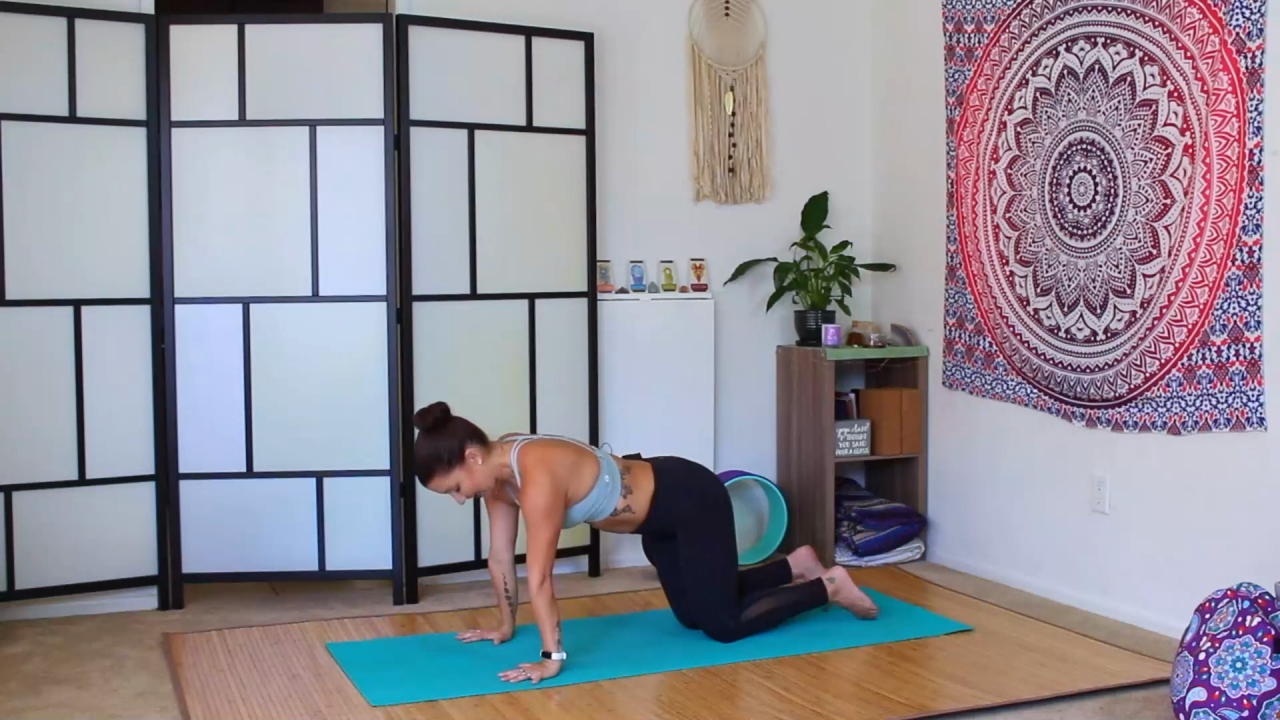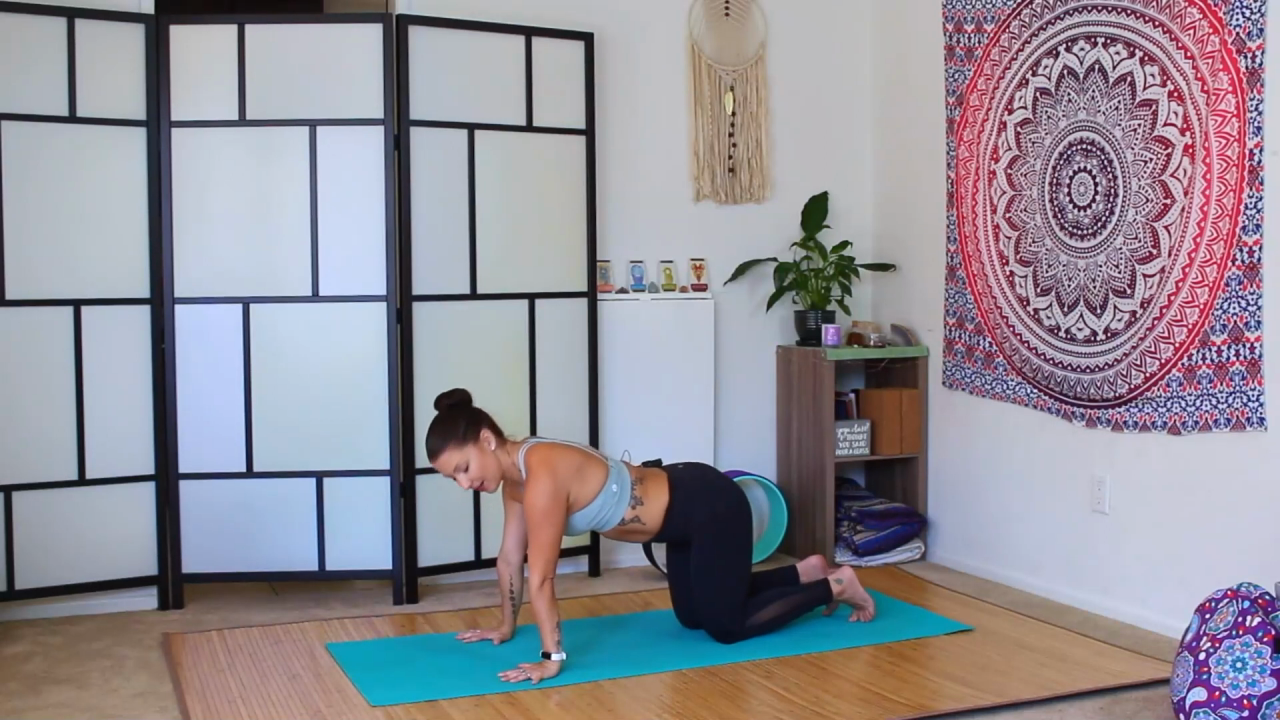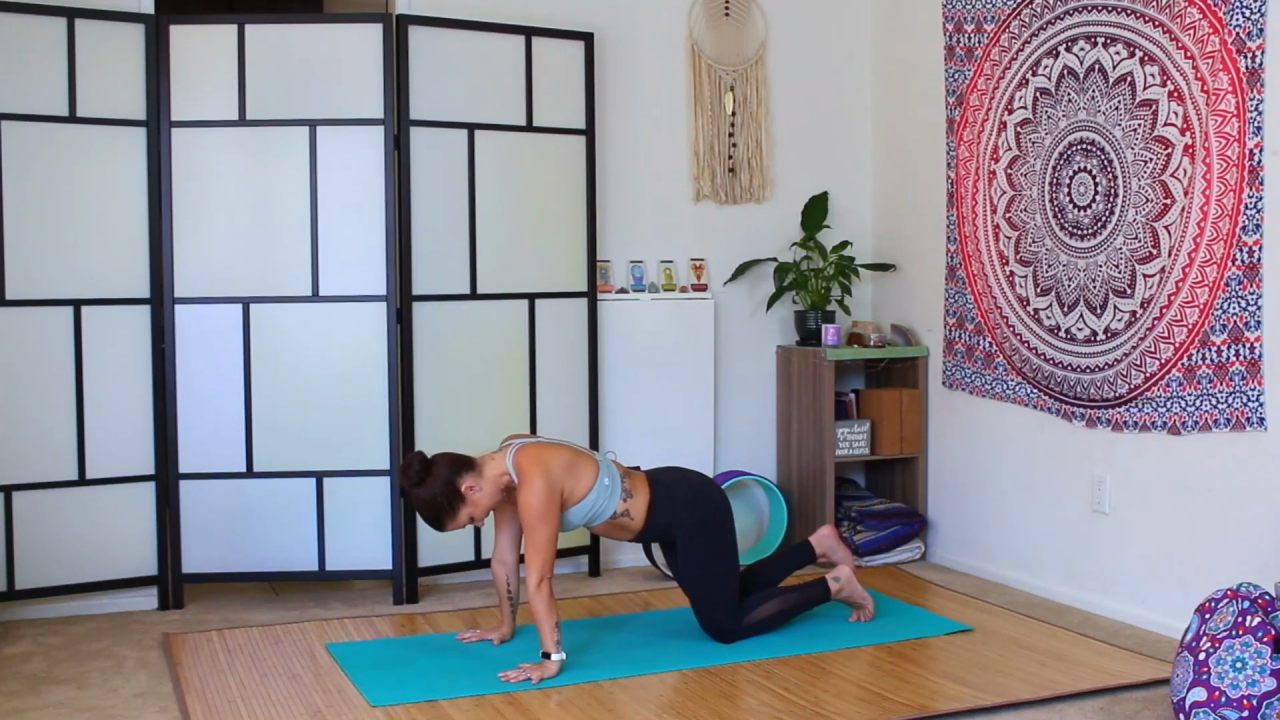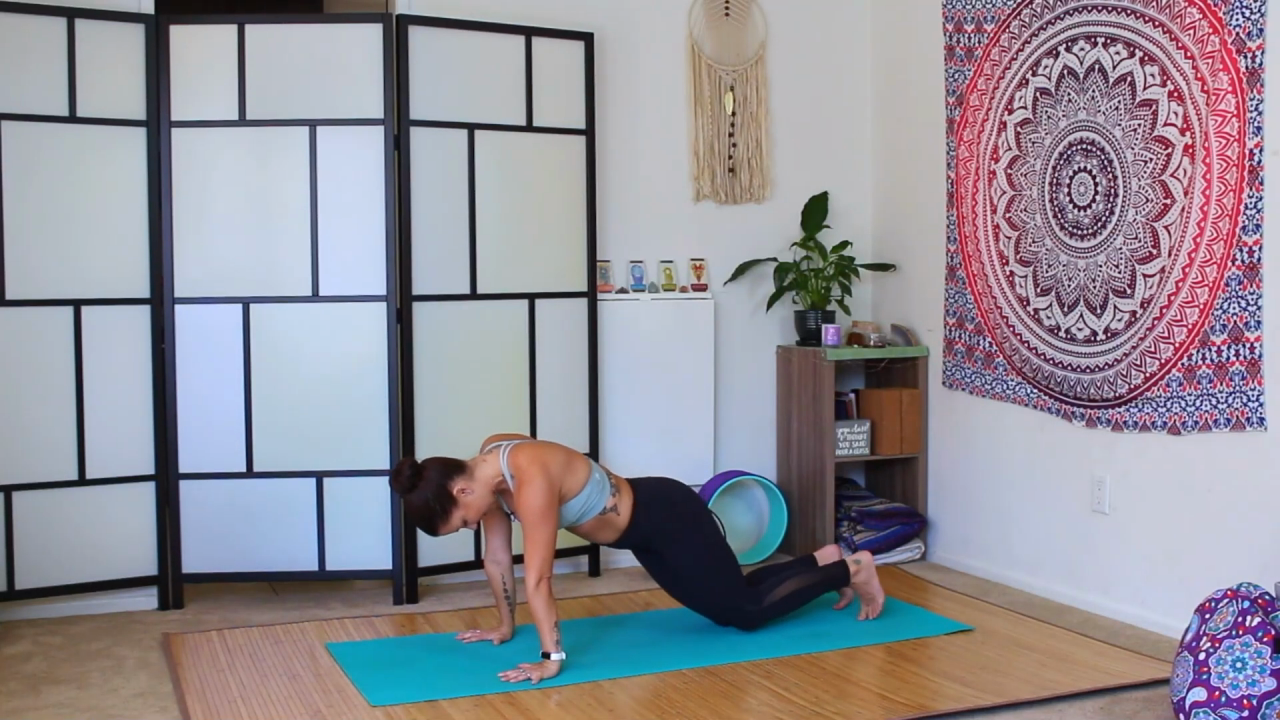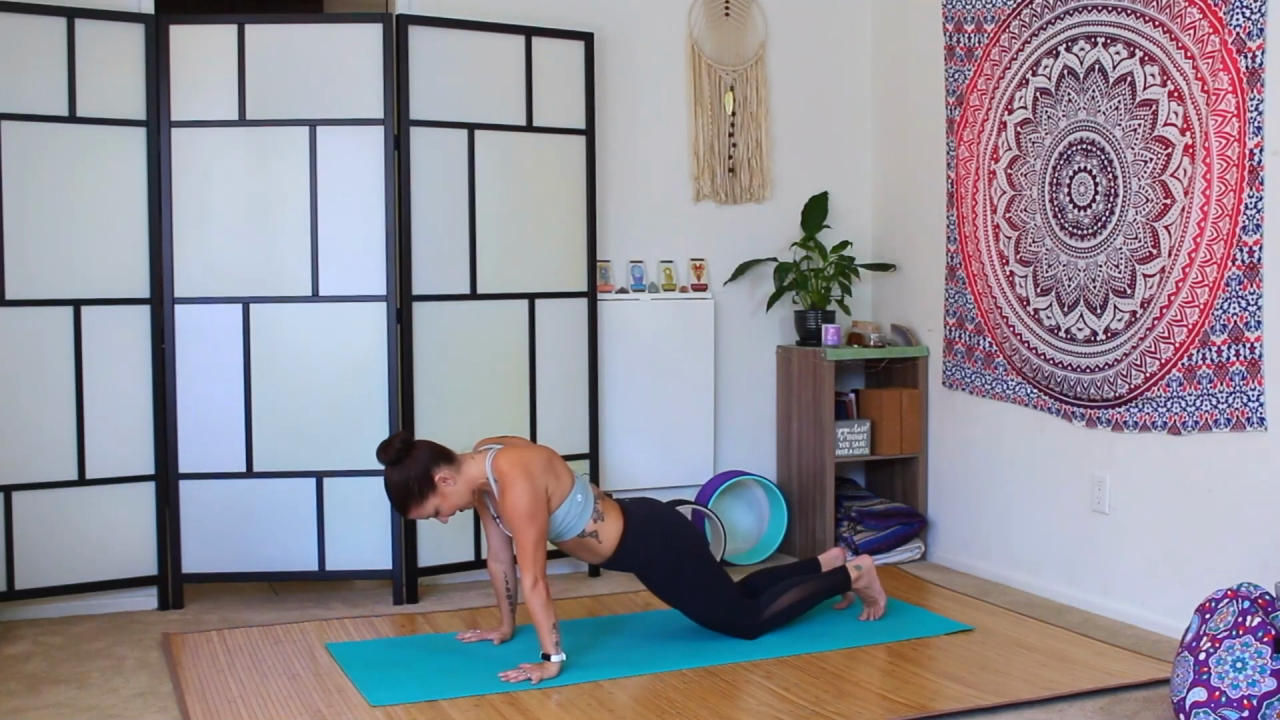
dt=1s
person 1, frame 1
left shoulder: (537, 472)
right shoulder: (497, 466)
left elbow: (539, 575)
right elbow: (500, 556)
left wrist: (552, 658)
right wrist: (506, 625)
left hip: (692, 498)
right hip: (661, 510)
left knee: (723, 624)
right knee: (692, 614)
left ankle: (828, 586)
right ankle: (796, 565)
person 1, frame 2
left shoulder: (542, 476)
right shoulder: (515, 472)
left elbow: (541, 578)
right elbow: (510, 557)
left wrist: (552, 658)
right wrist: (506, 625)
left hip: (711, 508)
right hip: (687, 506)
left knee: (727, 627)
right knee: (691, 616)
left ankle: (835, 585)
right ankle: (805, 573)
person 1, frame 3
left shoulder: (533, 478)
right shoulder: (502, 468)
left elbow: (538, 577)
right elbow: (504, 557)
left wrist: (552, 658)
right wrist: (505, 626)
left hip: (692, 508)
right hip: (666, 507)
left knee: (726, 626)
right knee: (723, 597)
left ankle: (835, 583)
right ankle: (817, 545)
person 1, frame 4
left shoulder: (529, 478)
right shoulder: (486, 467)
left elbow: (537, 577)
right elbow: (496, 558)
left wrist: (551, 658)
right wrist: (504, 626)
left hip: (667, 515)
right hip: (641, 526)
left knee: (747, 610)
right knee: (721, 608)
left ankle: (850, 569)
right ankle: (821, 560)
person 1, frame 5
left shoulder: (513, 480)
right shoulder: (481, 466)
left elbow: (533, 579)
right elbow: (499, 557)
left wrist: (552, 659)
right wrist: (505, 626)
left hip: (653, 542)
right hip: (635, 530)
left knee: (747, 620)
right knee: (728, 598)
left ankle: (852, 574)
right ankle: (825, 562)
